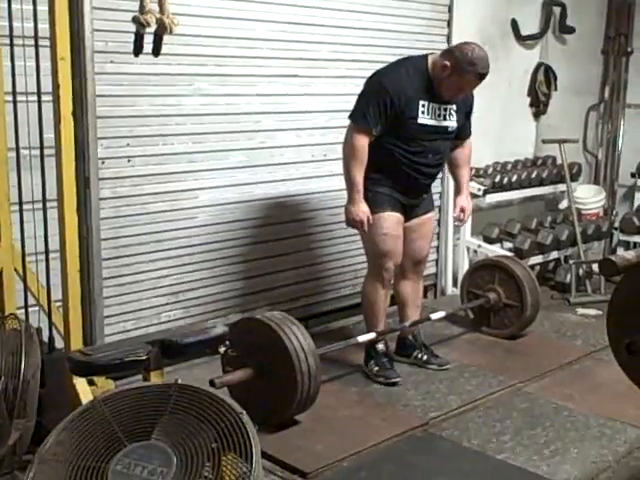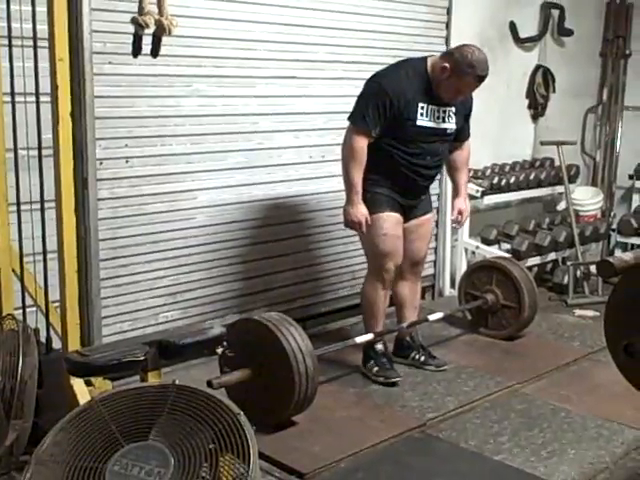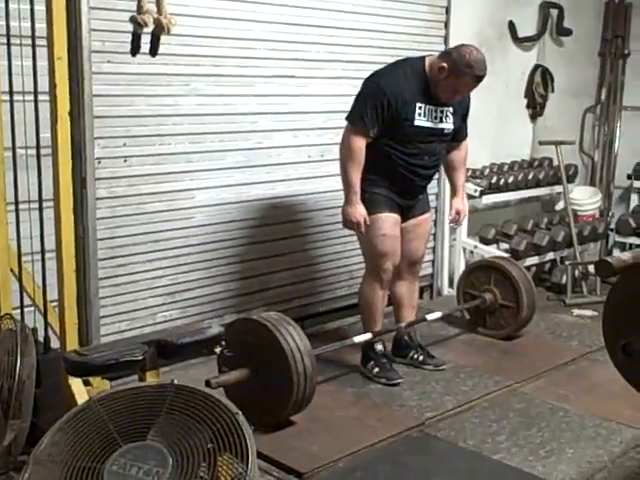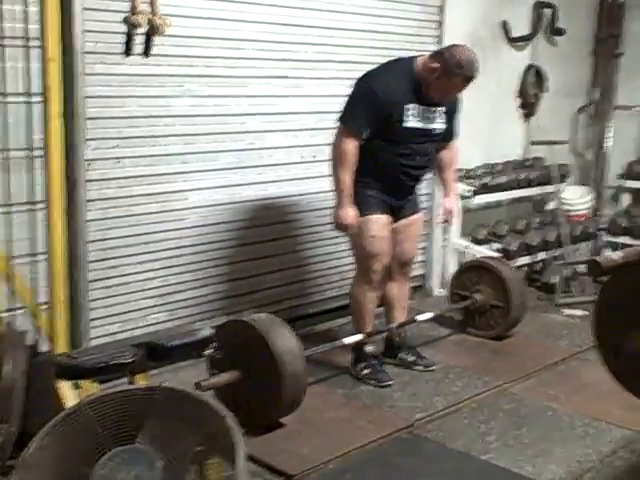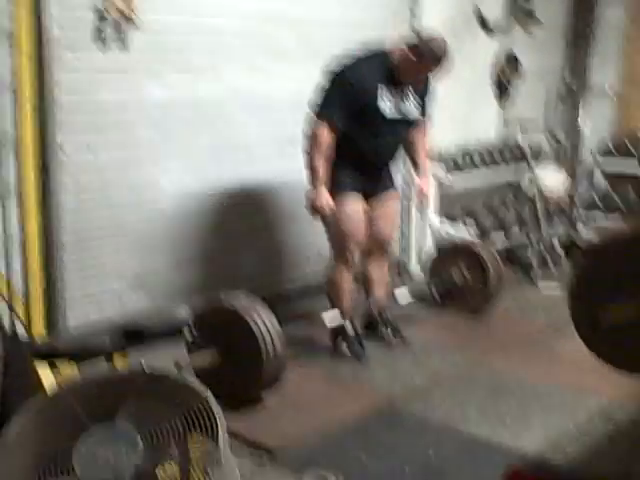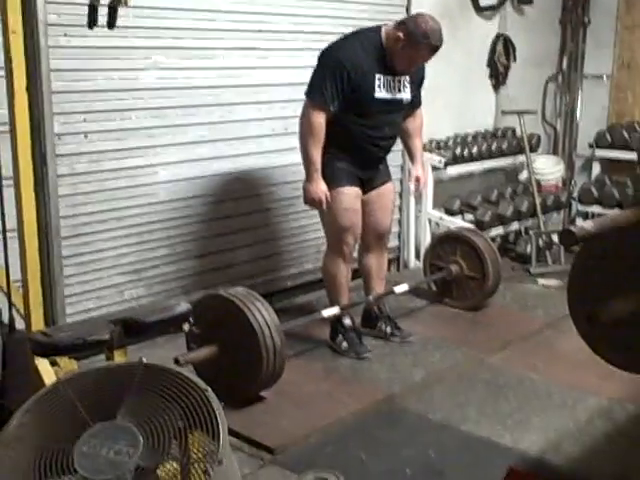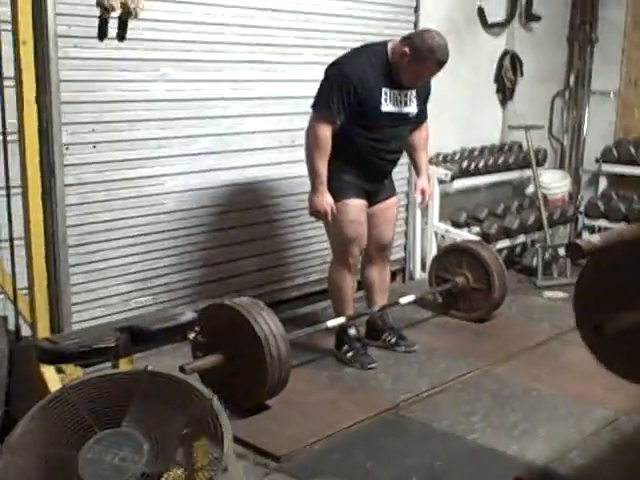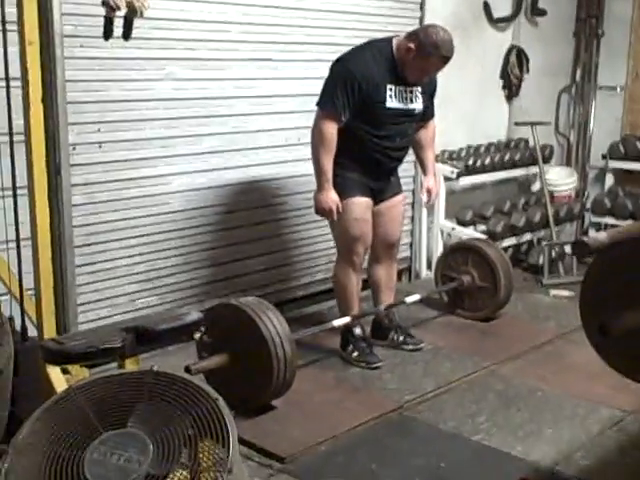
dt=0.1s
person 1, frame 1
left shoulder: (463, 95)
right shoulder: (392, 82)
left elbow: (460, 144)
right elbow: (357, 137)
left wrist: (463, 191)
right wrist: (355, 198)
left hip: (420, 192)
right hip: (381, 188)
left knee: (414, 267)
right knee: (384, 267)
left ankle: (409, 341)
right ankle: (375, 350)
person 1, frame 2
left shoulder: (462, 98)
right shoulder: (391, 84)
left elbow: (459, 146)
right elbow: (356, 138)
left wrist: (461, 193)
right wrist: (354, 199)
left hip: (418, 193)
right hip: (380, 189)
left knee: (413, 268)
right knee: (385, 268)
left ankle: (406, 342)
right ankle: (374, 350)
person 1, frame 3
left shoulder: (458, 97)
right shoulder: (389, 84)
left elbow: (456, 146)
right elbow: (354, 139)
left wrist: (459, 193)
right wrist: (353, 199)
left hip: (415, 193)
right hip: (378, 189)
left knee: (411, 267)
right knee: (382, 268)
left ankle: (405, 342)
right ankle: (373, 350)
person 1, frame 4
left shoulder: (448, 97)
right shoulder: (380, 85)
left elbow: (446, 146)
right elbow: (346, 141)
left wrist: (450, 192)
right wrist: (344, 202)
left hip: (405, 193)
right hip: (368, 190)
left knee: (401, 268)
right knee: (372, 269)
left ankle: (396, 343)
right ankle: (363, 351)
person 1, frame 5
left shoulder: (418, 83)
right shoulder: (357, 77)
left elbow: (417, 129)
right elbow: (323, 130)
left wrist: (422, 173)
right wrist: (319, 187)
left hip: (380, 176)
right hip: (344, 175)
left knee: (380, 246)
right knee: (349, 251)
left ankle: (377, 318)
right ankle: (344, 328)
person 1, frame 6
left shoulder: (412, 66)
right shoulder: (346, 57)
left elbow: (411, 115)
right elbow: (314, 115)
left wrist: (417, 161)
right wrist: (314, 176)
left hip: (376, 164)
right hip: (339, 163)
left knee: (379, 238)
right knee: (344, 243)
left ankle: (375, 313)
right ankle: (341, 324)
person 1, frame 7
left shoulder: (419, 80)
right shoulder: (352, 71)
left elbow: (417, 127)
right elbow: (320, 127)
left wrist: (422, 173)
right wrist: (319, 188)
left hip: (381, 177)
right hip: (344, 176)
left knee: (381, 250)
right knee: (349, 254)
left ankle: (378, 324)
right ankle: (346, 334)
person 1, frame 8
left shoulder: (426, 78)
right shoulder: (357, 67)
left elbow: (424, 125)
right elbow: (326, 124)
left wrist: (429, 172)
right wrist: (324, 186)
left hip: (387, 175)
right hip: (349, 173)
left knee: (387, 249)
right knee: (354, 253)
left ankle: (384, 323)
right ankle: (352, 334)
